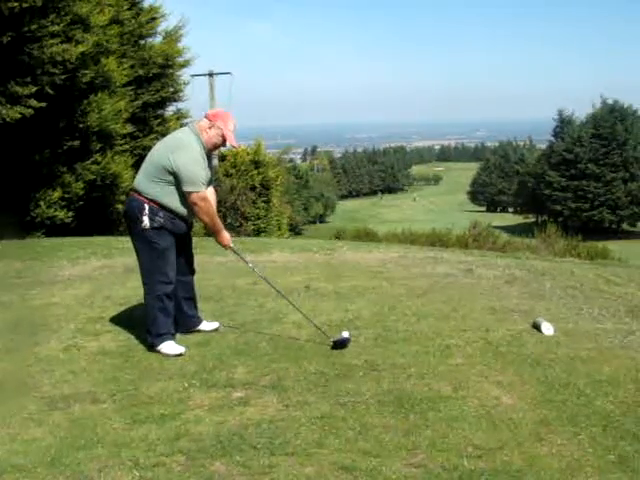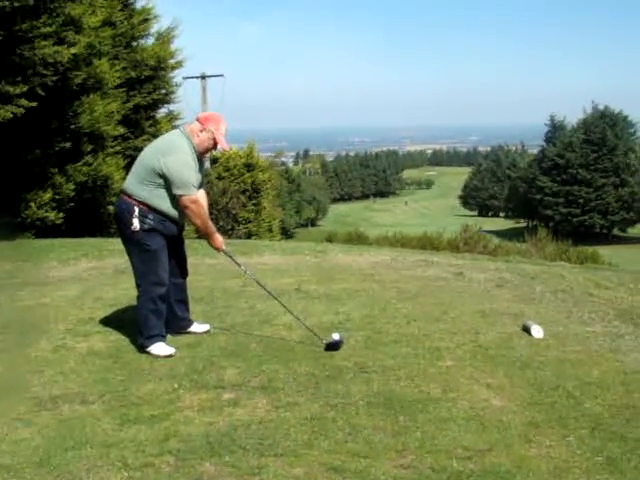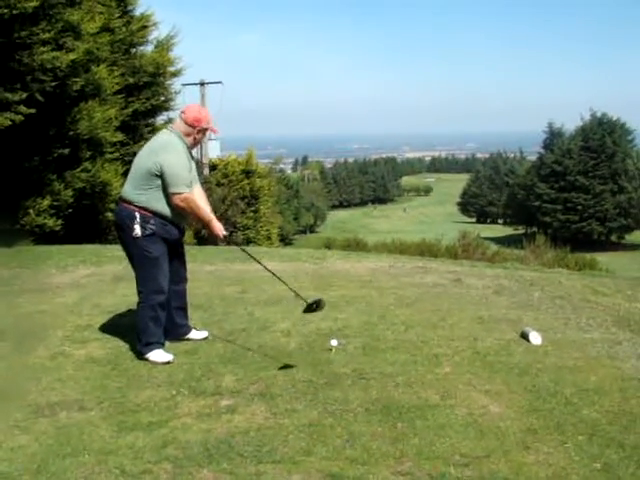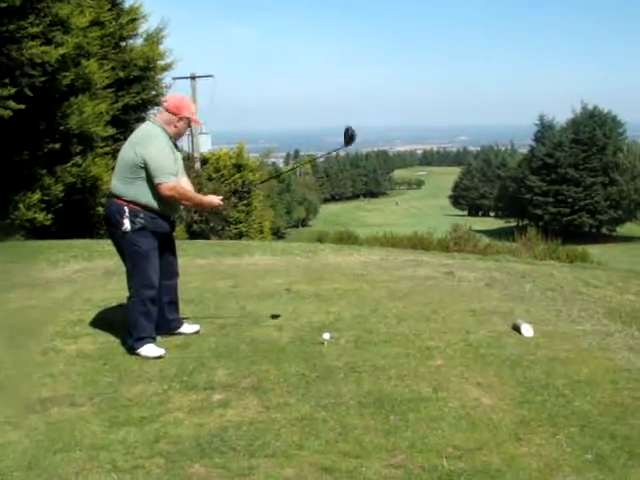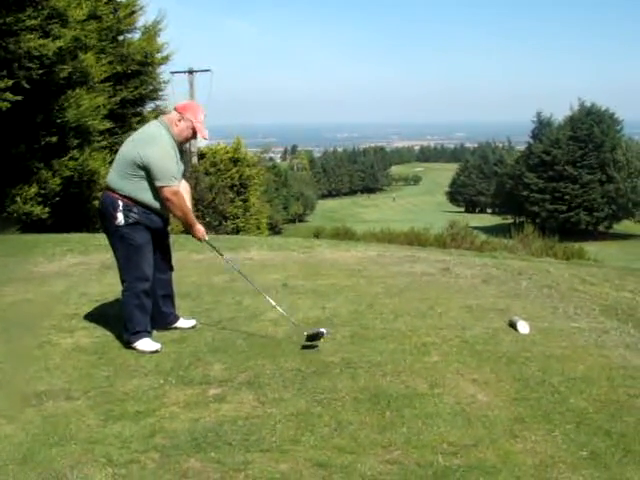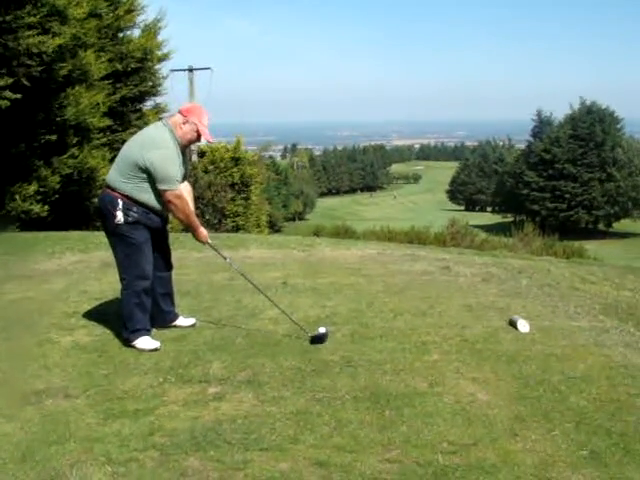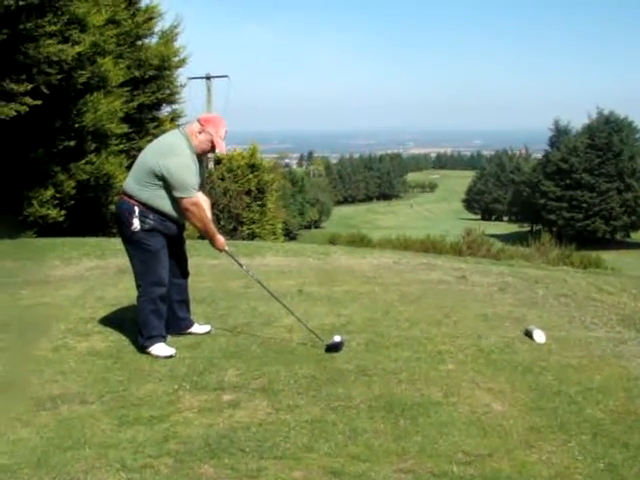
dt=0.7s
person 1, frame 1
left shoulder: (199, 146)
right shoulder: (188, 150)
left elbow: (207, 190)
right elbow: (198, 200)
left wrist: (214, 227)
right wrist: (219, 232)
left hip: (172, 216)
right hip: (150, 215)
left knee: (183, 271)
right knee: (161, 278)
left ankle: (188, 321)
right ankle: (160, 337)
person 1, frame 2
left shoulder: (191, 149)
right shoulder: (178, 153)
left elbow: (198, 192)
right elbow: (190, 203)
left wrist: (207, 230)
right wrist: (212, 235)
left hip: (163, 218)
right hip: (140, 218)
left knee: (176, 272)
right knee: (155, 279)
left ankle: (178, 321)
right ankle: (151, 338)
person 1, frame 3
left shoulder: (177, 144)
right shoulder: (172, 151)
left elbow: (194, 187)
right elbow: (182, 199)
left wrist: (212, 219)
right wrist: (210, 224)
left hip: (164, 224)
right hip: (143, 224)
left knee: (176, 279)
right knee: (154, 286)
left ankle: (177, 328)
right ankle: (149, 345)
person 1, frame 4
left shoulder: (160, 136)
right shoulder: (154, 142)
left elbow: (180, 177)
right elbow: (169, 188)
left wrist: (197, 200)
right wrist: (202, 201)
left hip: (154, 218)
right hip: (132, 219)
left knee: (167, 273)
right knee: (145, 280)
left ankle: (167, 322)
right ankle: (140, 340)
person 1, frame 5
left shoulder: (170, 139)
right shoulder: (159, 144)
left elbow: (180, 183)
right elbow: (170, 194)
left wrist: (190, 218)
right wrist: (193, 225)
left hip: (148, 213)
right hip: (126, 213)
left knee: (161, 268)
right knee: (139, 275)
left ankle: (164, 317)
right ankle: (136, 334)
person 1, frame 6
left shoulder: (176, 141)
right shoulder: (161, 147)
left elbow: (182, 184)
right elbow: (173, 198)
left wrist: (193, 221)
right wrist: (196, 229)
left hip: (148, 211)
right hip: (124, 211)
left knee: (161, 266)
right knee: (139, 273)
left ankle: (164, 316)
right ankle: (135, 332)
person 1, frame 7
left shoulder: (193, 149)
right shoulder: (177, 154)
left elbow: (199, 193)
right elbow: (190, 204)
left wrist: (210, 228)
right wrist: (213, 236)
left hip: (164, 218)
right hip: (141, 218)
left knee: (177, 272)
right knee: (154, 280)
left ankle: (179, 323)
right ankle: (151, 338)
